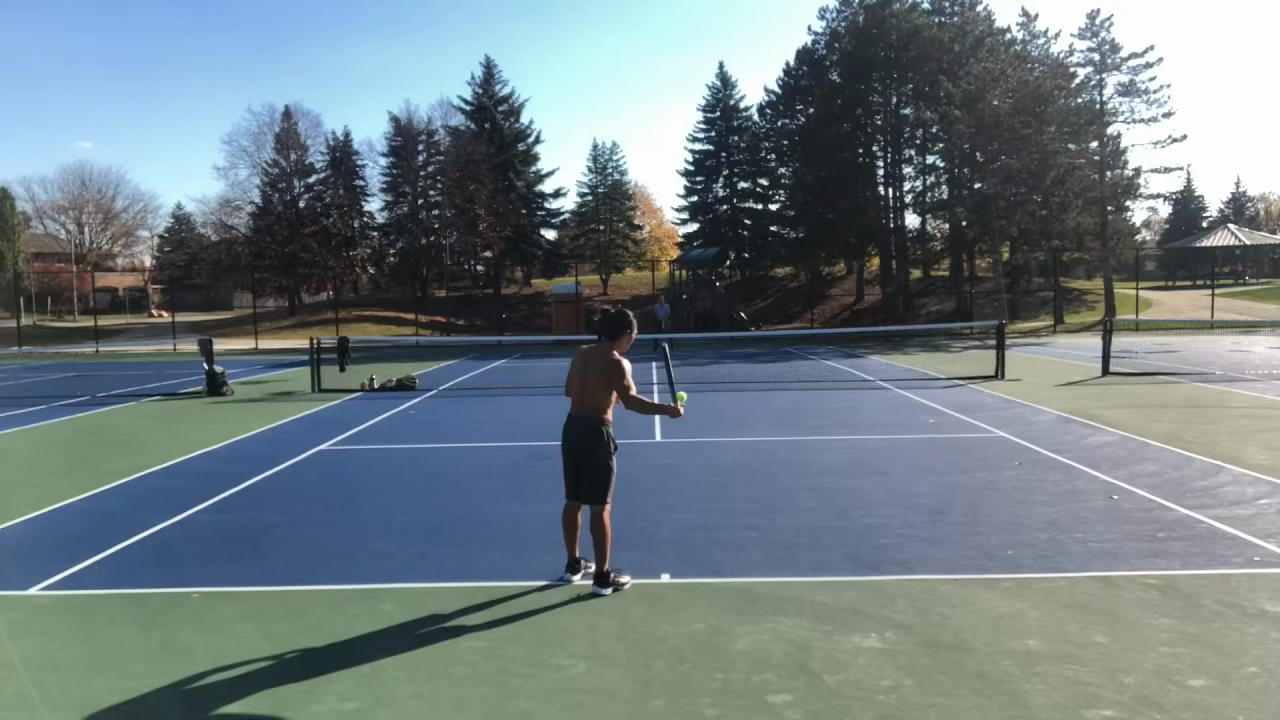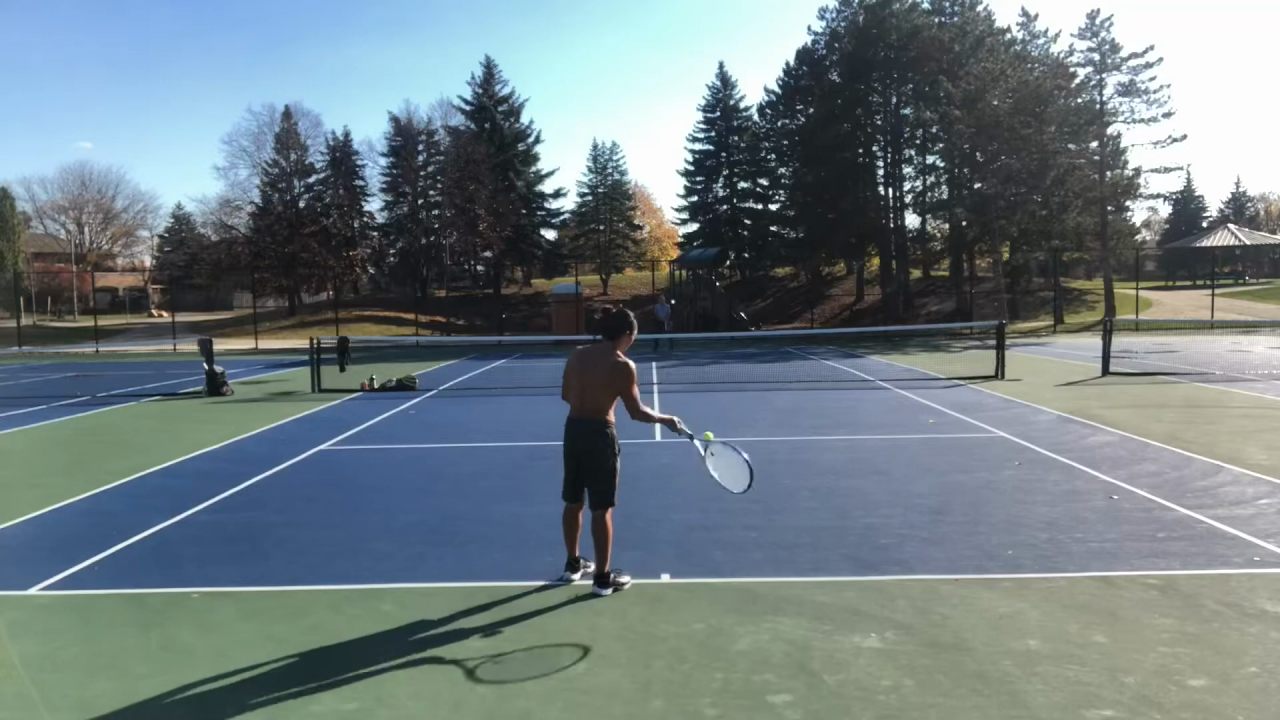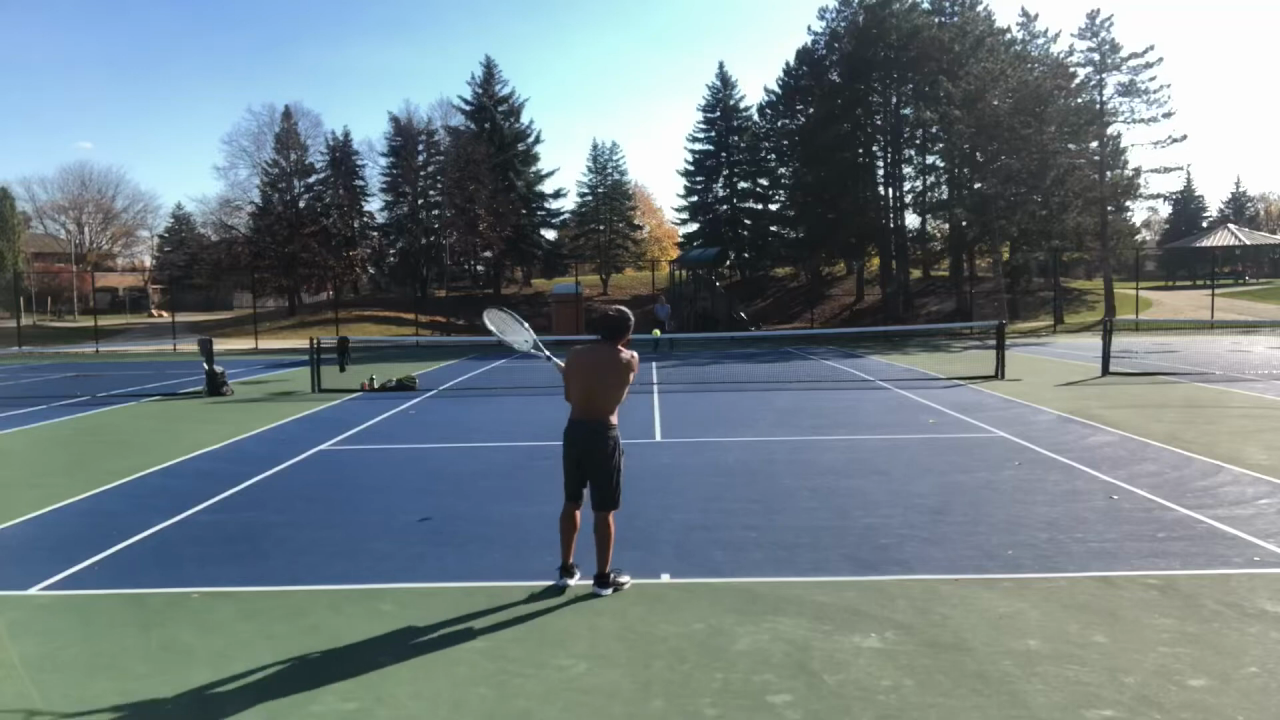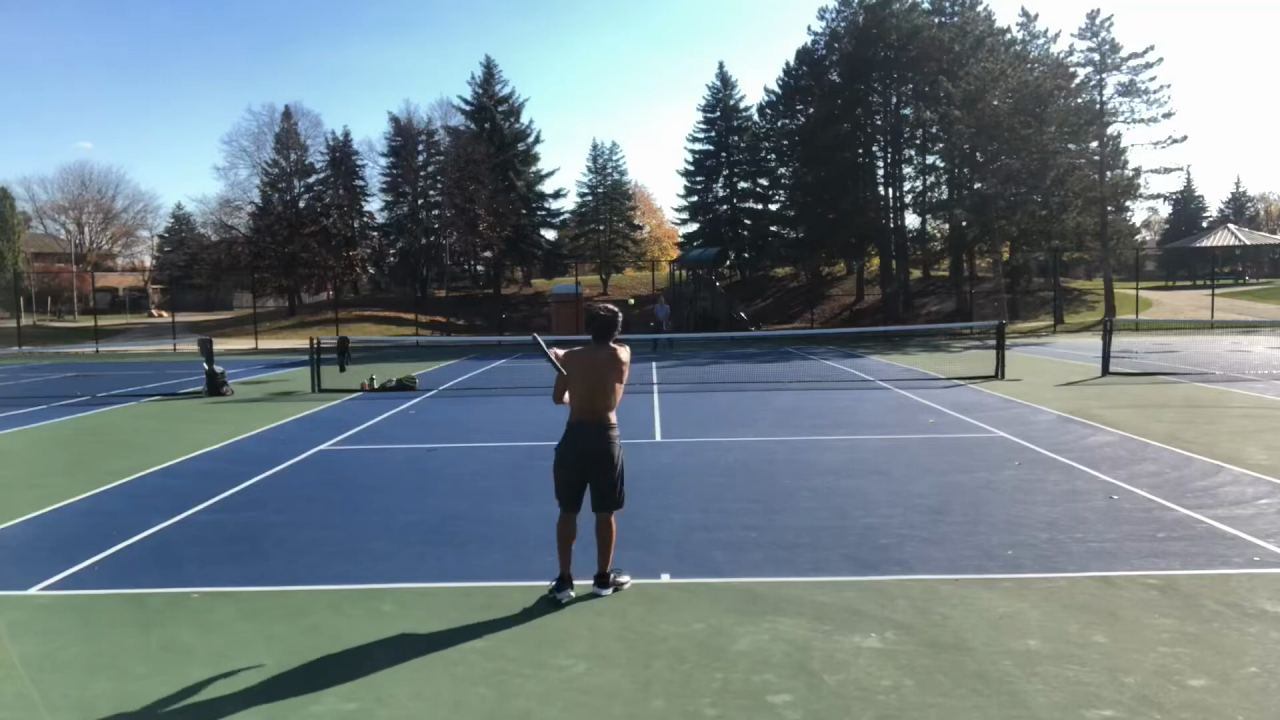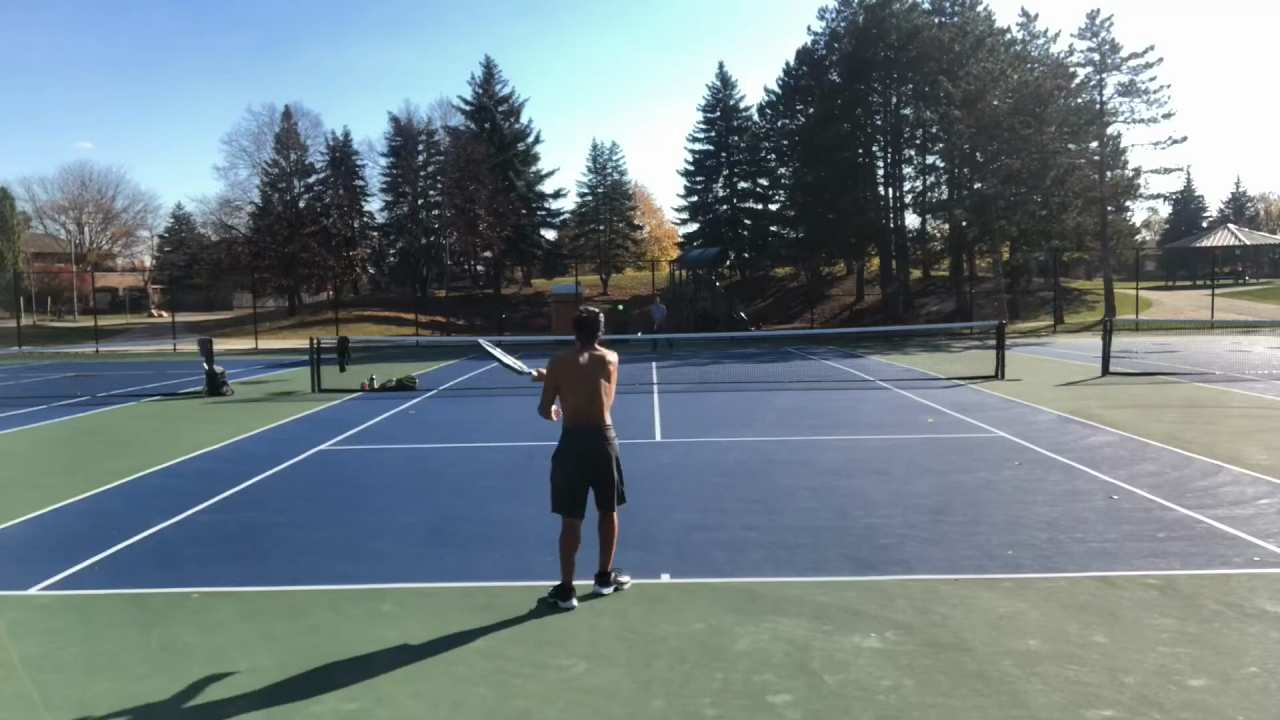
dt=0.2s
person 1, frame 1
left shoulder: (582, 355)
right shoulder: (618, 364)
right elbow: (632, 401)
right wrist: (667, 409)
left hip: (572, 428)
right hip: (597, 433)
left knee: (573, 502)
right knee: (600, 506)
left ankle: (573, 564)
right ankle: (602, 576)
person 1, frame 2
left shoulder: (577, 355)
right shoulder: (622, 366)
right elbow: (637, 413)
right wrist: (667, 420)
left hip: (573, 430)
right hip: (598, 434)
left knee: (573, 502)
right knee: (601, 508)
left ankle: (572, 563)
right ankle: (604, 578)
person 1, frame 3
left shoulder: (577, 355)
right shoulder: (629, 359)
left elbow: (569, 396)
left hip: (574, 431)
right hip: (604, 436)
left knee: (571, 504)
right knee: (603, 511)
left ankle: (567, 568)
right ankle: (603, 577)
person 1, frame 4
left shoulder: (572, 357)
right shoulder: (623, 355)
left elbow: (558, 398)
left hip: (575, 436)
right hip: (606, 437)
left knee: (568, 512)
right knee: (606, 513)
left ankle: (564, 581)
right ankle: (603, 578)
person 1, frame 5
left shoulder: (560, 363)
right shoulder: (611, 359)
left elbow: (544, 409)
left wrist: (552, 411)
left hip: (573, 441)
right hip: (605, 438)
left knee: (571, 519)
right knee: (609, 511)
left ankle: (566, 589)
right ankle: (605, 577)
